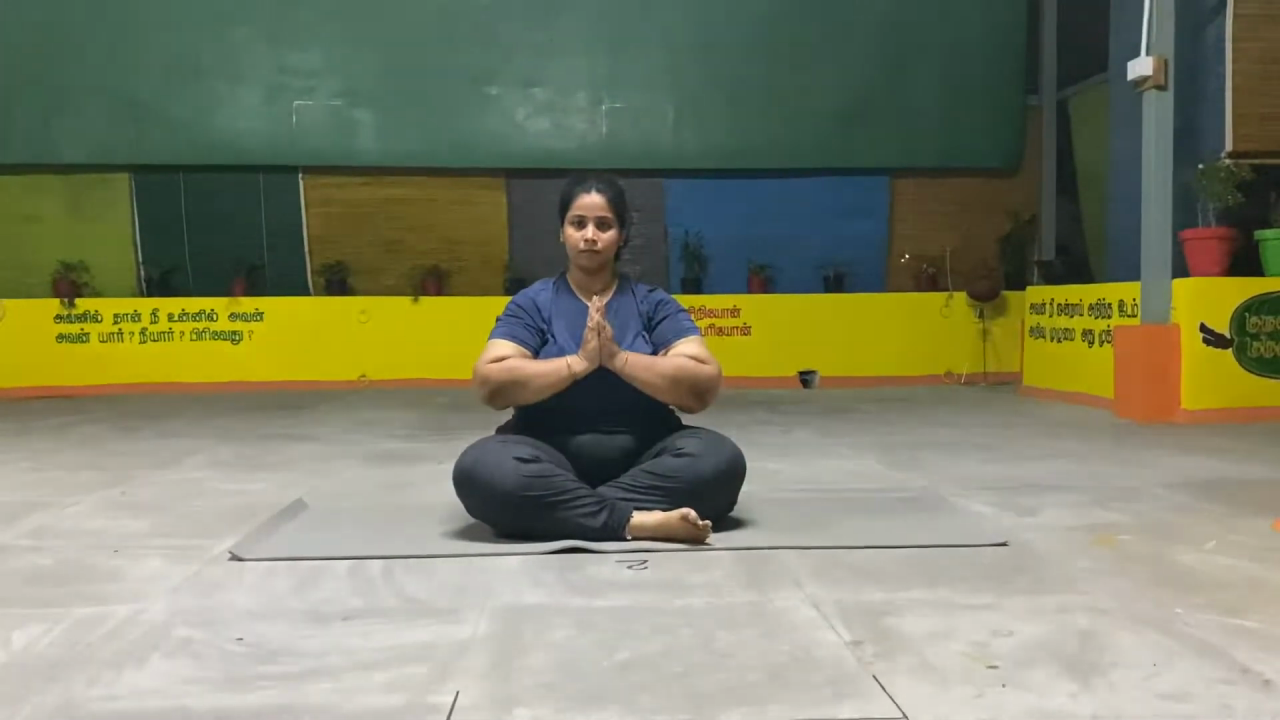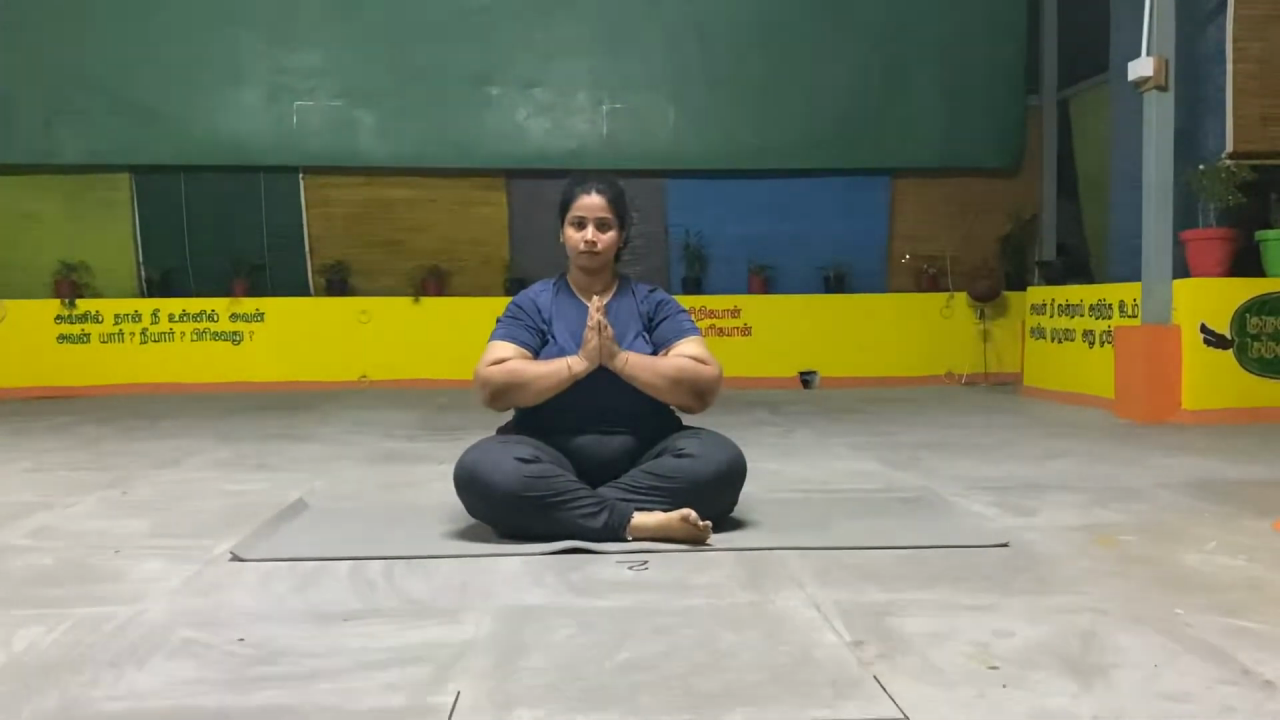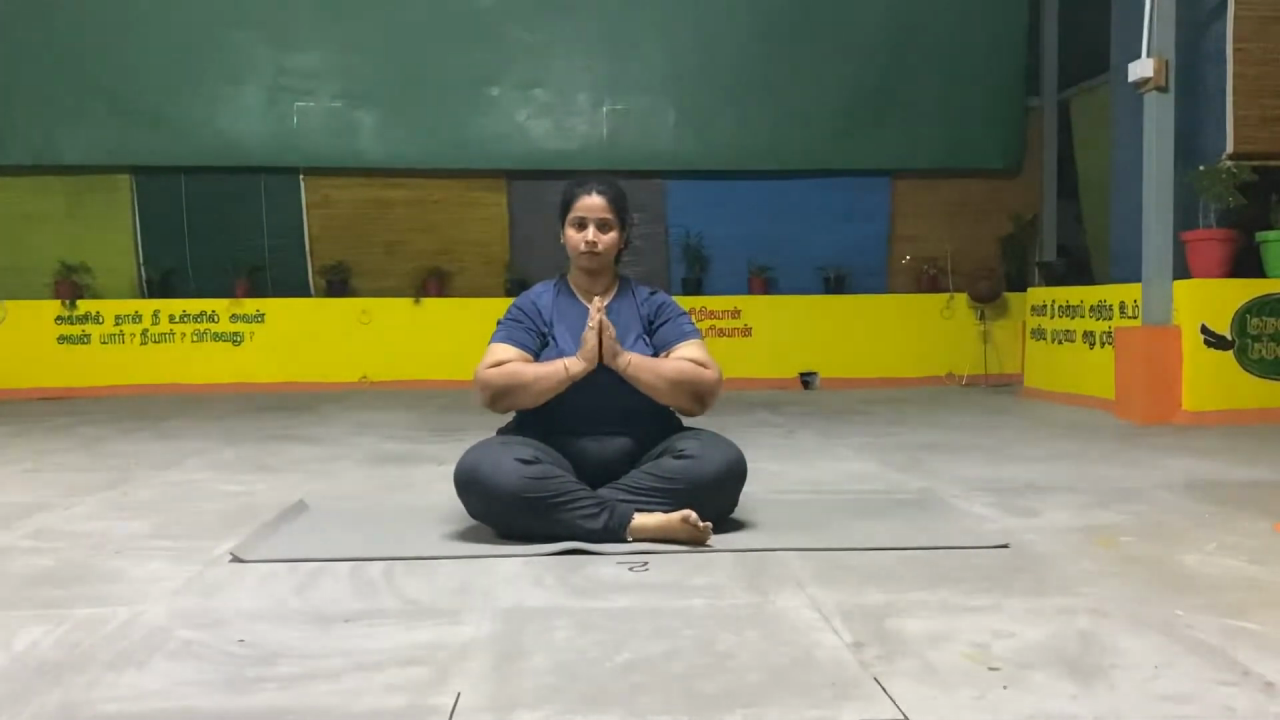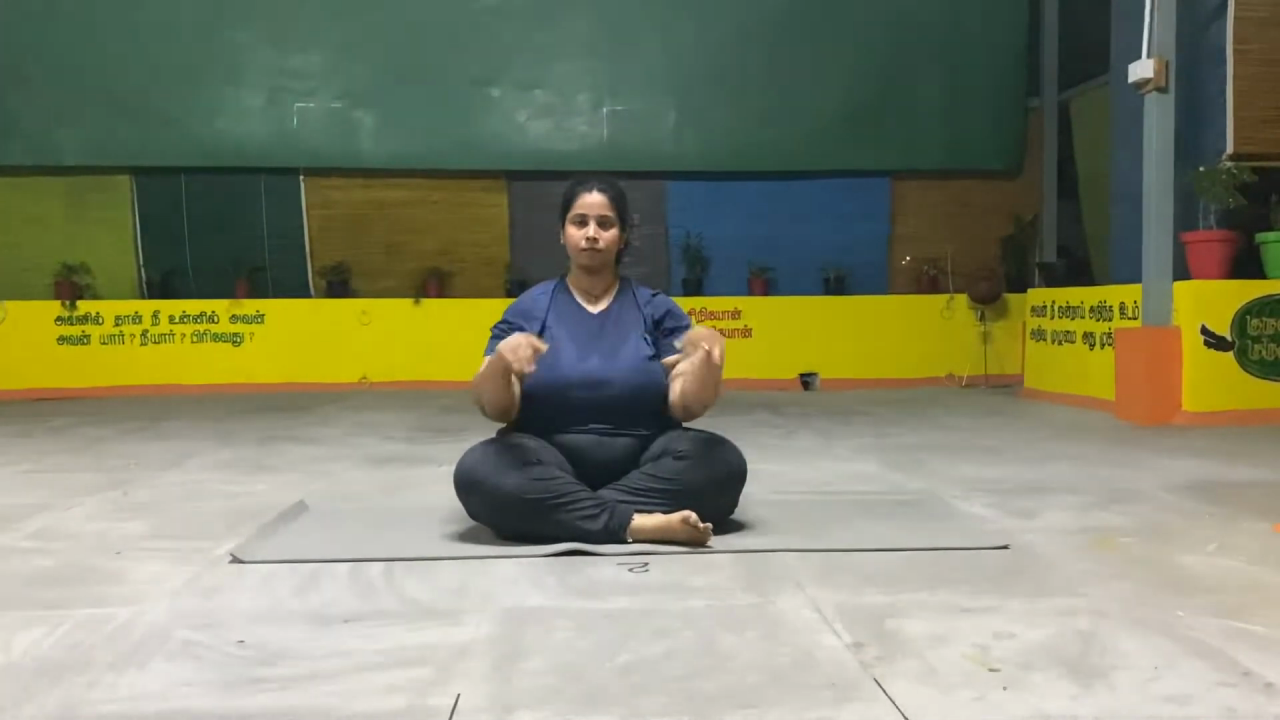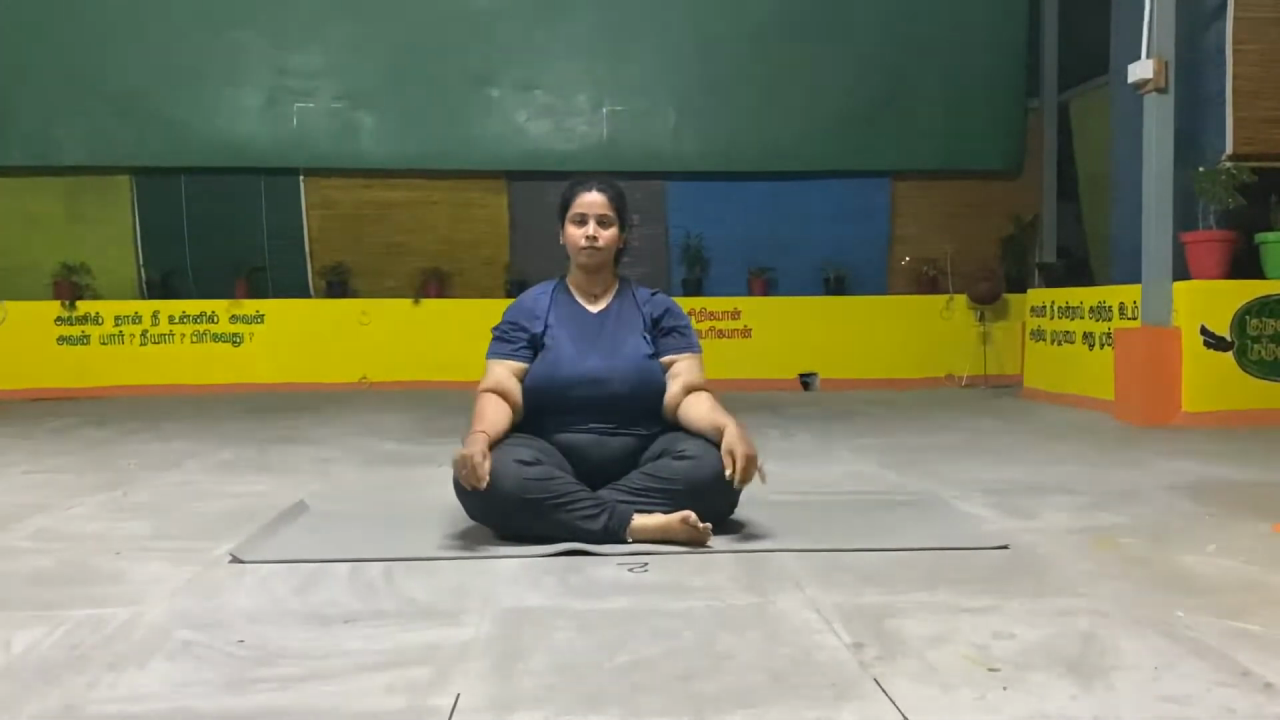
dt=0.4s
person 1, frame 1
left shoulder: (654, 303)
right shoulder: (533, 302)
left elbow: (703, 387)
right elbow: (490, 384)
left wrist: (618, 358)
right wrist: (579, 362)
left hip: (644, 457)
right hip: (551, 458)
left knee: (720, 458)
right knee: (481, 467)
left ankle: (568, 509)
right ankle: (639, 522)
person 1, frame 2
left shoulder: (655, 304)
right shoulder: (532, 304)
left elbow: (703, 388)
right elbow: (491, 387)
left wrist: (618, 358)
right wrist: (579, 362)
left hip: (644, 459)
right hip: (551, 459)
left knee: (721, 460)
right knee: (481, 468)
left ankle: (563, 509)
right ankle: (640, 522)
person 1, frame 3
left shoulder: (656, 306)
right shoulder: (533, 305)
left elbow: (702, 393)
right elbow: (493, 390)
left wrist: (621, 358)
right wrist: (578, 363)
left hip: (646, 462)
right hip: (551, 461)
left knee: (720, 461)
right knee: (481, 470)
left ankle: (560, 510)
right ankle: (641, 523)
person 1, frame 4
left shoulder: (657, 309)
right shoulder: (530, 308)
left elbow: (685, 401)
right elbow: (498, 407)
left wrist: (706, 364)
right wrist: (499, 362)
left hip: (644, 463)
right hip: (549, 464)
left knee: (722, 464)
right knee: (478, 472)
left ankle: (562, 511)
right ankle: (640, 525)
person 1, frame 5
left shoulder: (658, 309)
right shoulder: (529, 308)
left elbow: (685, 394)
right elbow: (499, 393)
left wrist: (729, 428)
right wrist: (479, 436)
left hip: (643, 460)
right hip: (552, 462)
left knee: (713, 467)
right knee: (491, 477)
left ankle: (567, 511)
right ankle: (639, 525)
